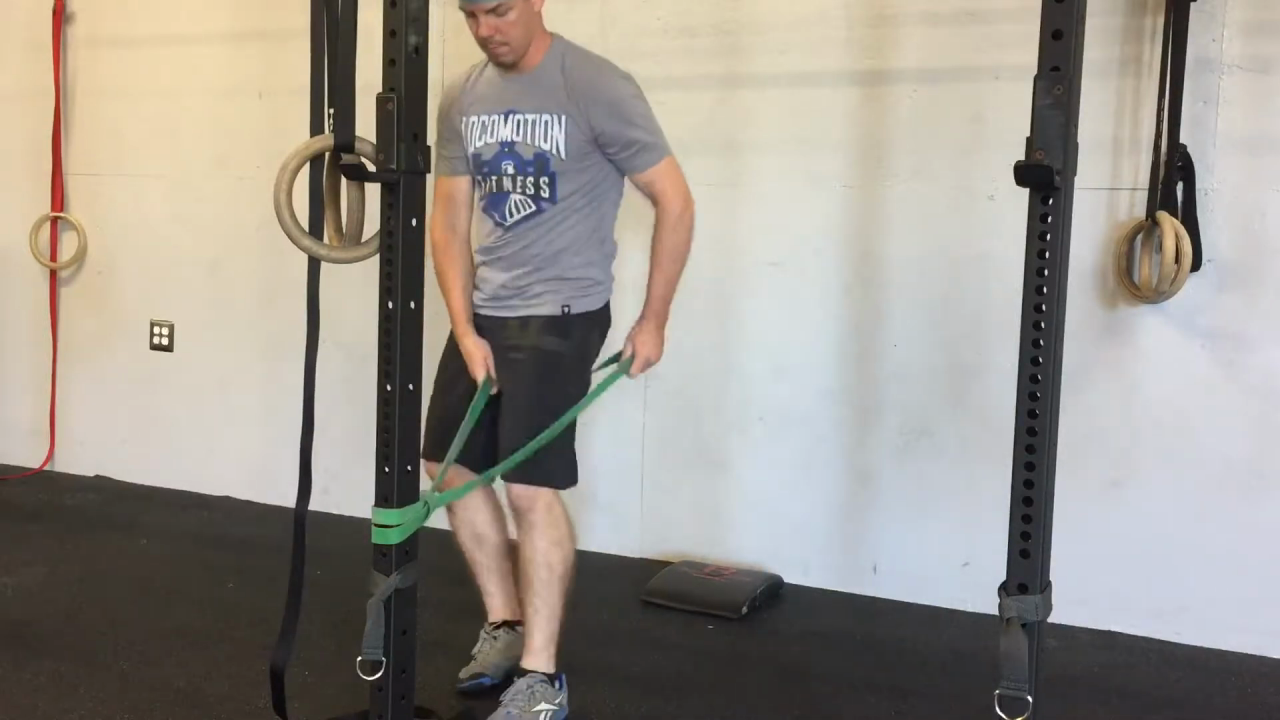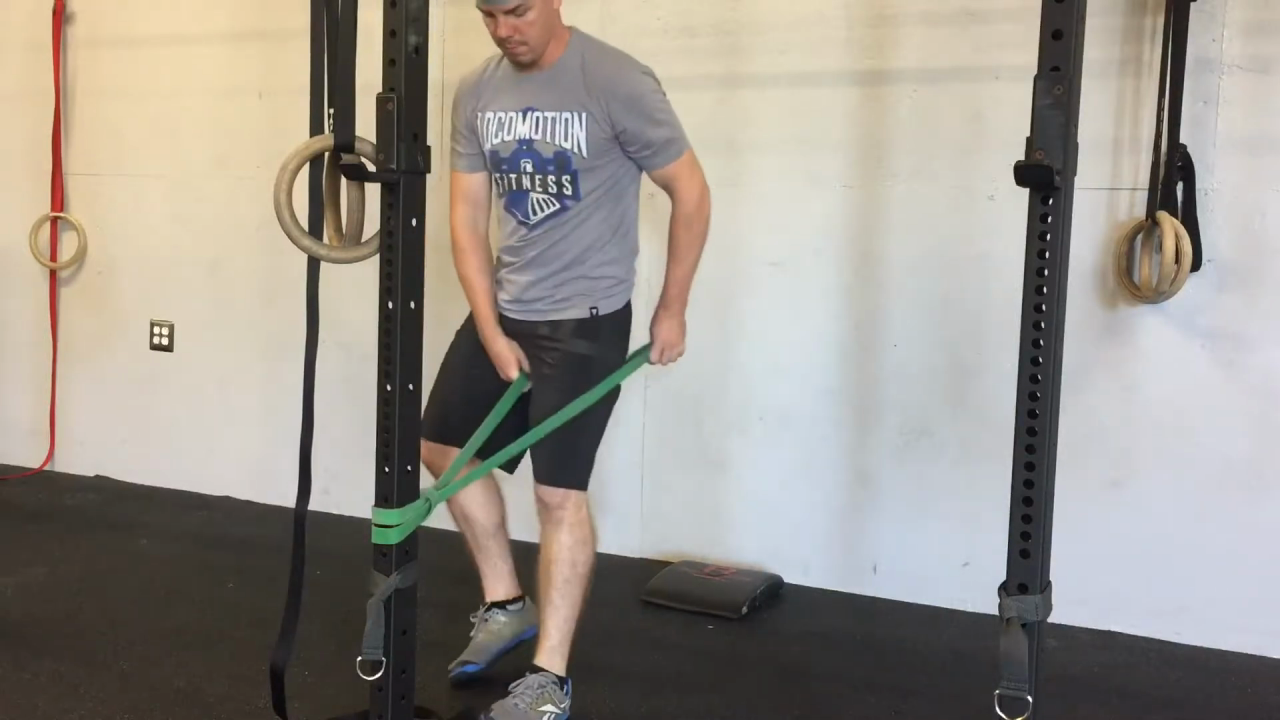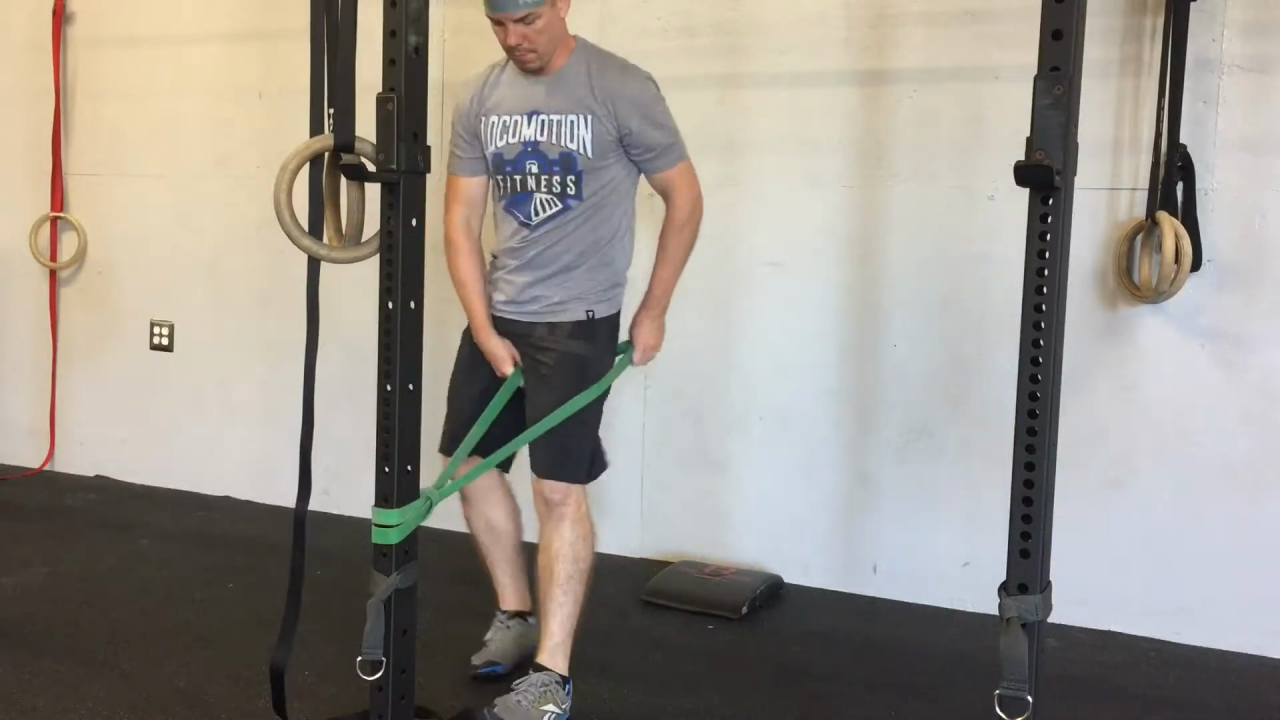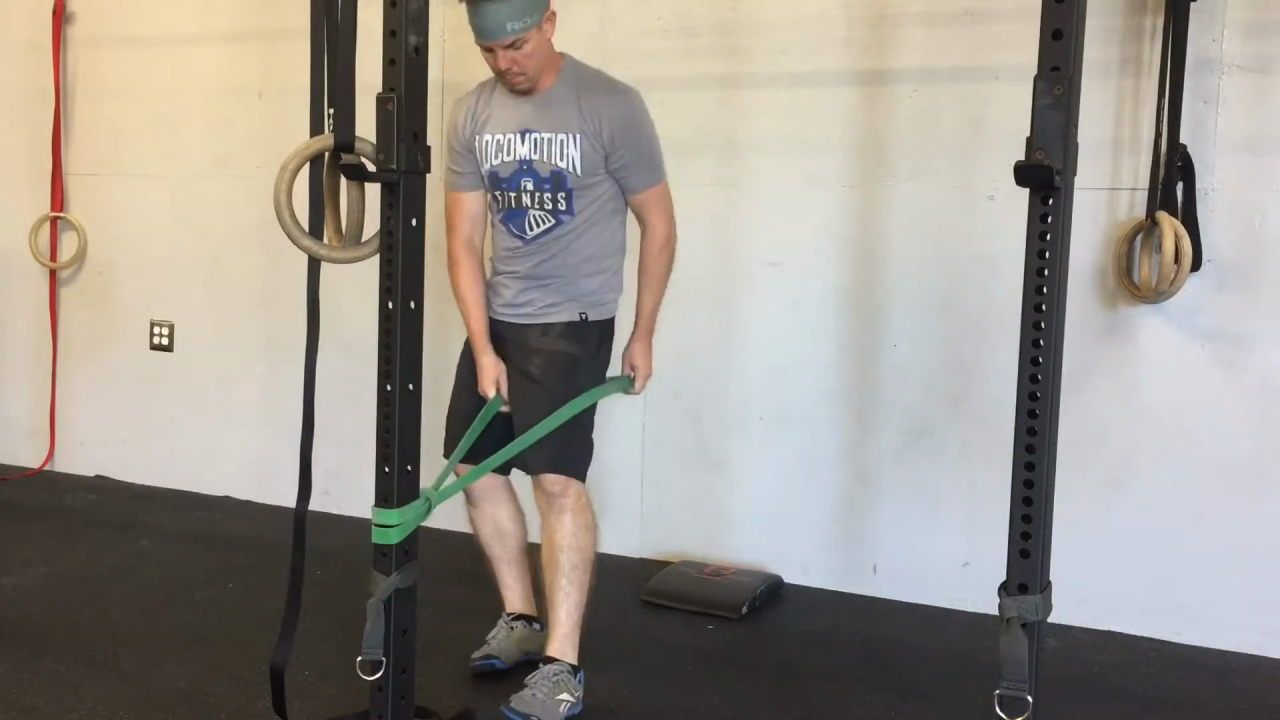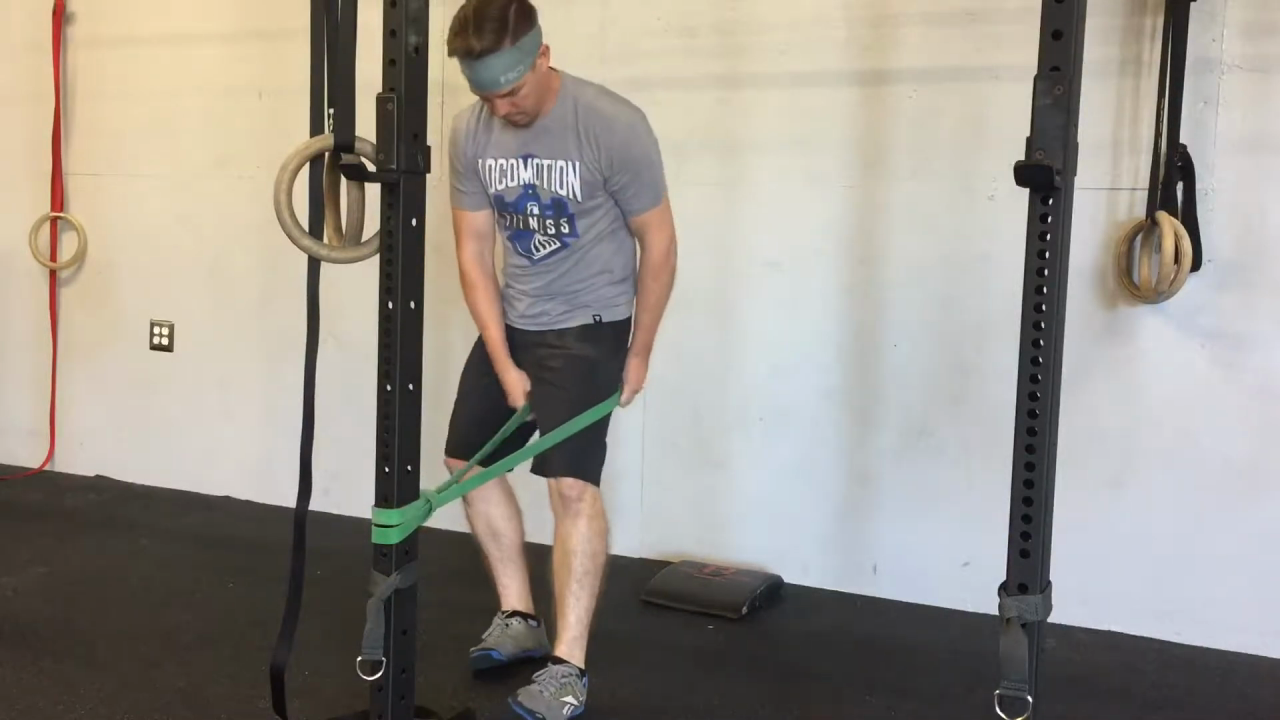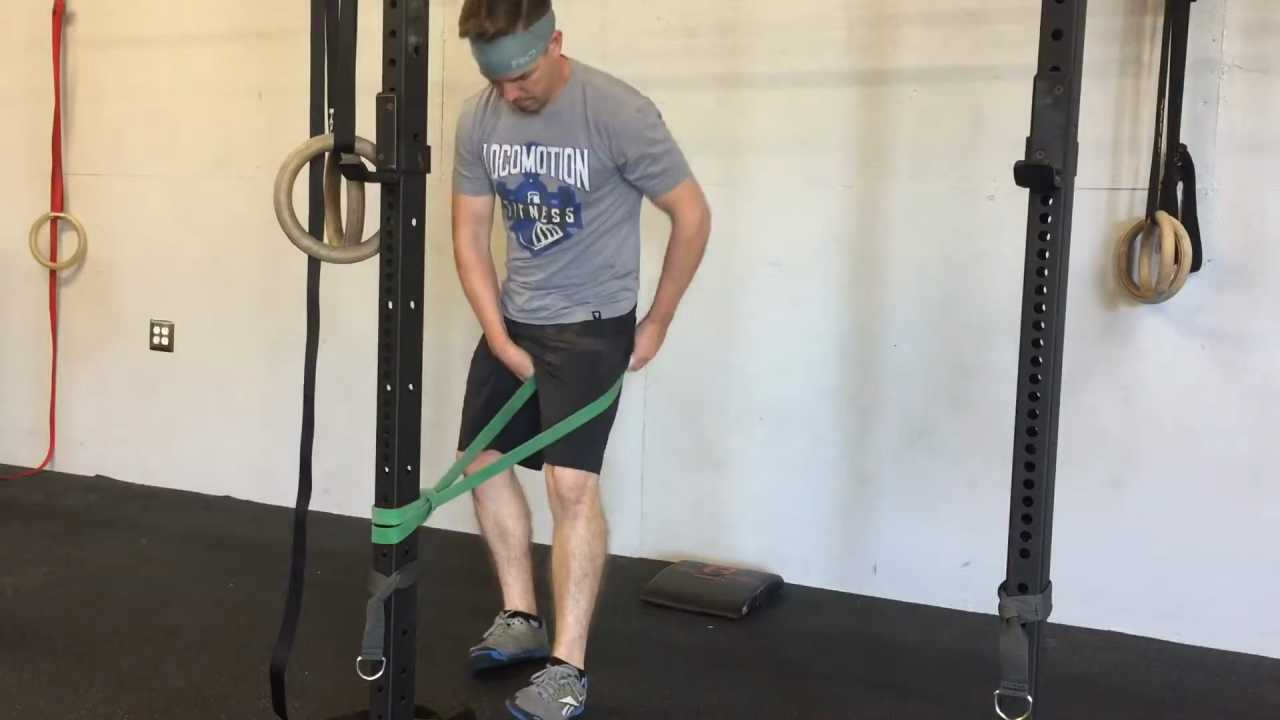
dt=0.3s
person 1, frame 1
left shoulder: (596, 88)
right shoulder: (461, 98)
left elbow: (674, 201)
right elbow: (449, 222)
left wrist: (653, 321)
right wrist: (465, 331)
left hip: (560, 316)
right hip: (484, 314)
left knee: (532, 490)
right knee: (450, 469)
right ankle: (505, 626)
person 1, frame 2
left shoulder: (617, 82)
right shoulder: (476, 92)
left elbow: (691, 195)
right elbow: (467, 217)
left wrist: (671, 310)
right wrist: (491, 330)
left hip: (584, 320)
right hip: (506, 311)
left knee: (558, 493)
right knee: (442, 446)
right ankle: (506, 604)
person 1, frame 3
left shoulder: (622, 90)
right shoulder: (480, 98)
left elbow: (683, 200)
right elbow: (460, 221)
left wrist: (653, 309)
right wrist: (484, 329)
left hip: (578, 321)
right hip: (497, 315)
left knee: (559, 487)
right knee: (475, 468)
right ankle: (517, 617)
person 1, frame 4
left shoulder: (611, 107)
right shoulder: (472, 114)
left elbow: (658, 224)
right elbow: (463, 239)
left wrist: (643, 335)
right wrist: (481, 348)
left hip: (573, 323)
right hip: (498, 321)
left knee: (558, 480)
right knee: (477, 473)
right ankle: (521, 619)
person 1, frame 5
left shoulder: (612, 125)
right shoulder: (470, 133)
left elbow: (657, 246)
right elbow: (473, 254)
left wrist: (640, 353)
right wrist: (503, 364)
left hip: (589, 327)
right hip: (510, 324)
left knee: (572, 485)
right knee: (468, 462)
right ankle: (519, 617)
person 1, frame 6
left shoulder: (620, 113)
right shoulder: (478, 119)
left elbow: (691, 217)
right elbow: (470, 239)
left wrist: (656, 322)
right wrist: (501, 343)
left hip: (592, 323)
right hip: (515, 319)
left knee: (571, 483)
right knee: (481, 460)
right ankle: (521, 617)
